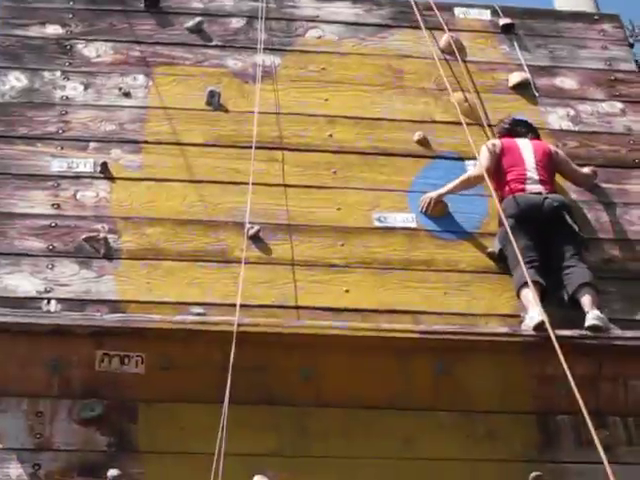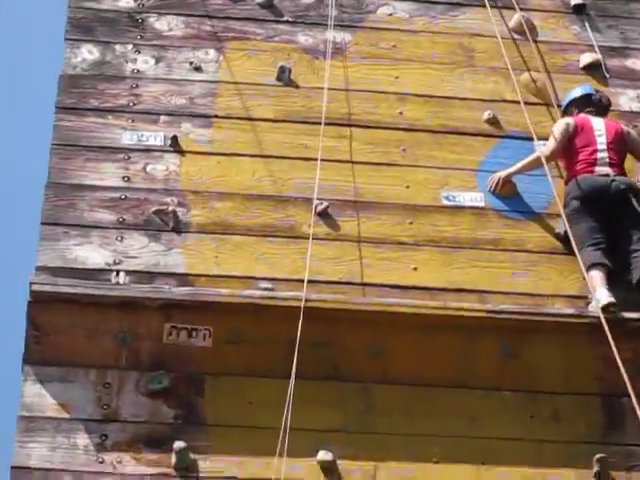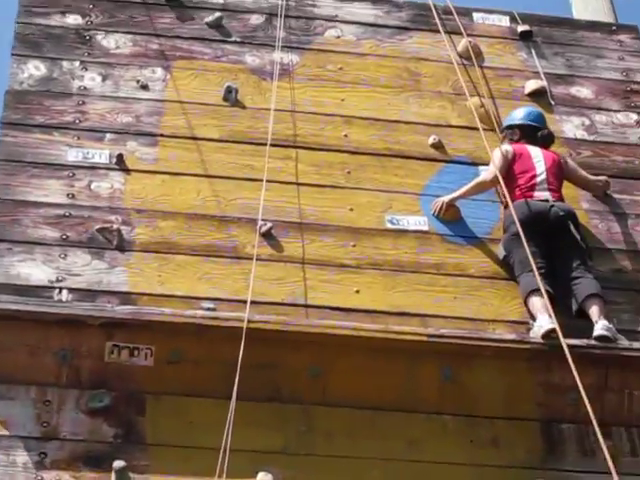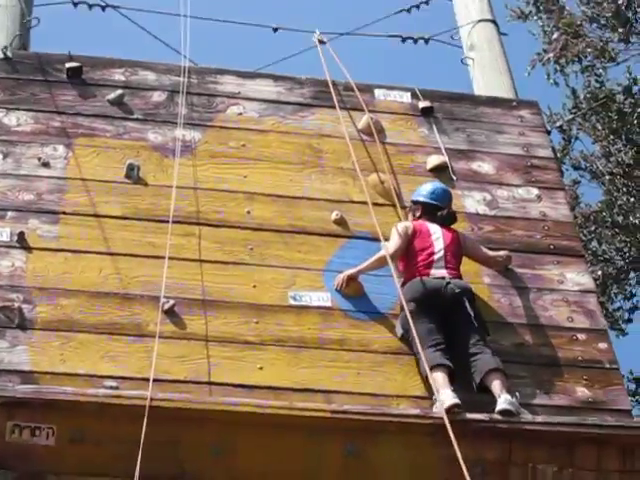
dt=0.4s
person 1, frame 1
left shoulder: (495, 145)
right shoulder: (548, 148)
left elbow: (479, 174)
right elbow: (584, 180)
left wrist: (441, 192)
right wrist: (589, 172)
left hip: (517, 205)
right hip: (554, 204)
left knee: (525, 264)
right knee: (571, 260)
left ankle: (533, 311)
right ankle: (592, 310)
person 1, frame 2
left shoulder: (569, 122)
right shoulder: (622, 129)
left elbow: (548, 153)
left wrist: (509, 172)
left hip: (584, 187)
left knee: (592, 245)
left ankle: (601, 292)
person 1, frame 3
left shoulder: (506, 150)
right shoulder: (557, 158)
left elbow: (489, 179)
right elbow: (596, 185)
left wrist: (452, 197)
right wrist: (604, 183)
left hip: (523, 212)
right hip: (561, 212)
left knee: (529, 270)
right knee: (577, 271)
left ankle: (543, 318)
right ankle: (601, 321)
person 1, frame 4
left shoulder: (406, 227)
right shoulder: (457, 236)
left elbow: (391, 253)
right elbow: (495, 260)
left wrist: (356, 271)
right wrist: (503, 257)
left hip: (421, 290)
right hip: (458, 290)
left knee: (430, 346)
right knee: (476, 346)
left ankle: (444, 393)
right ankle: (502, 394)
